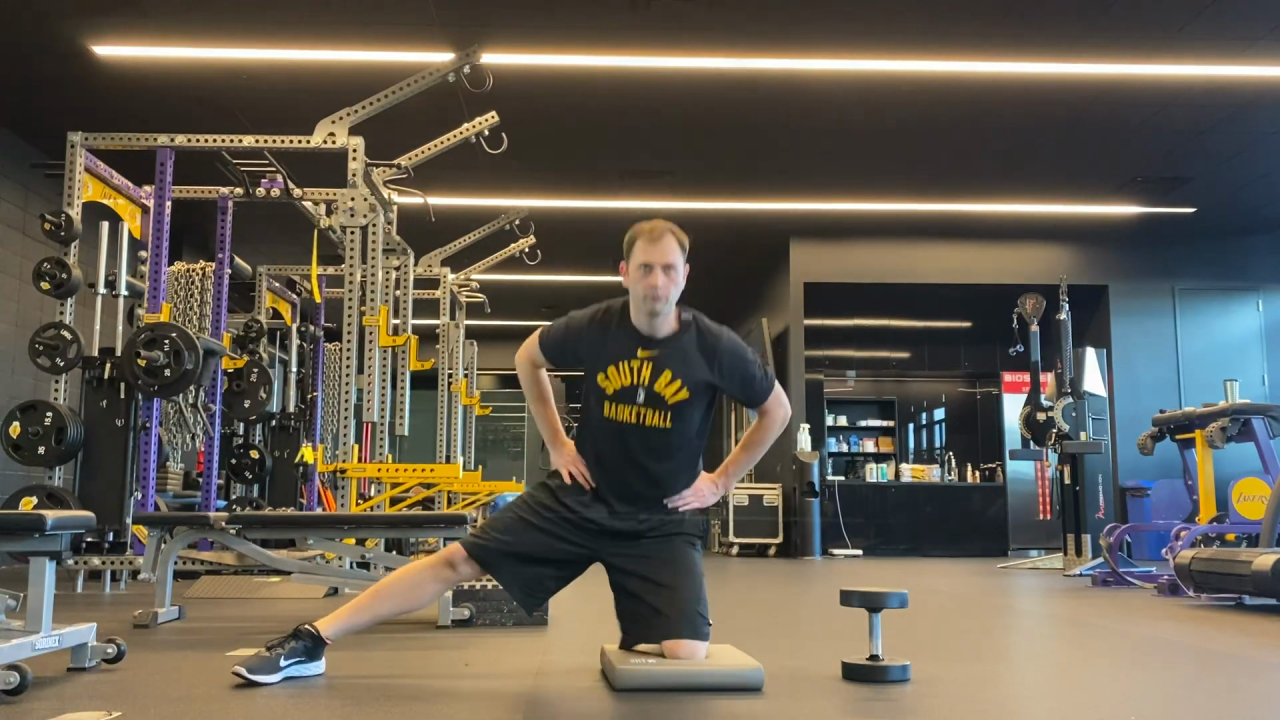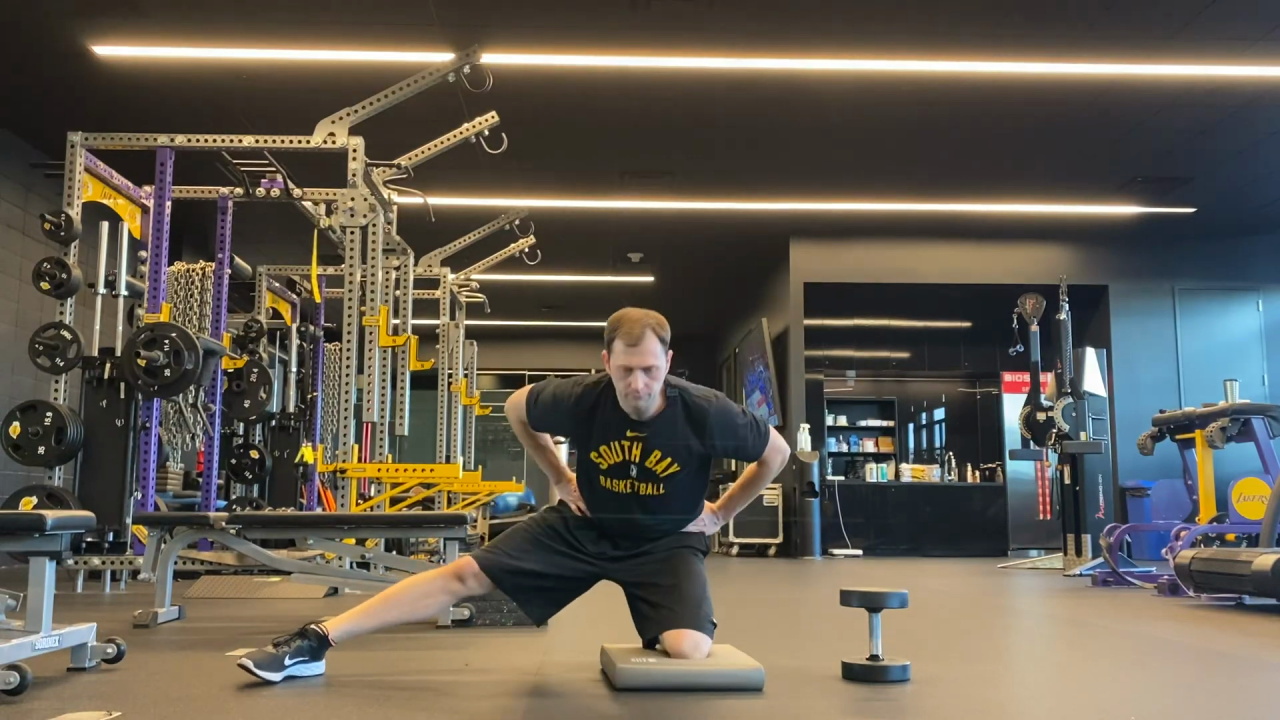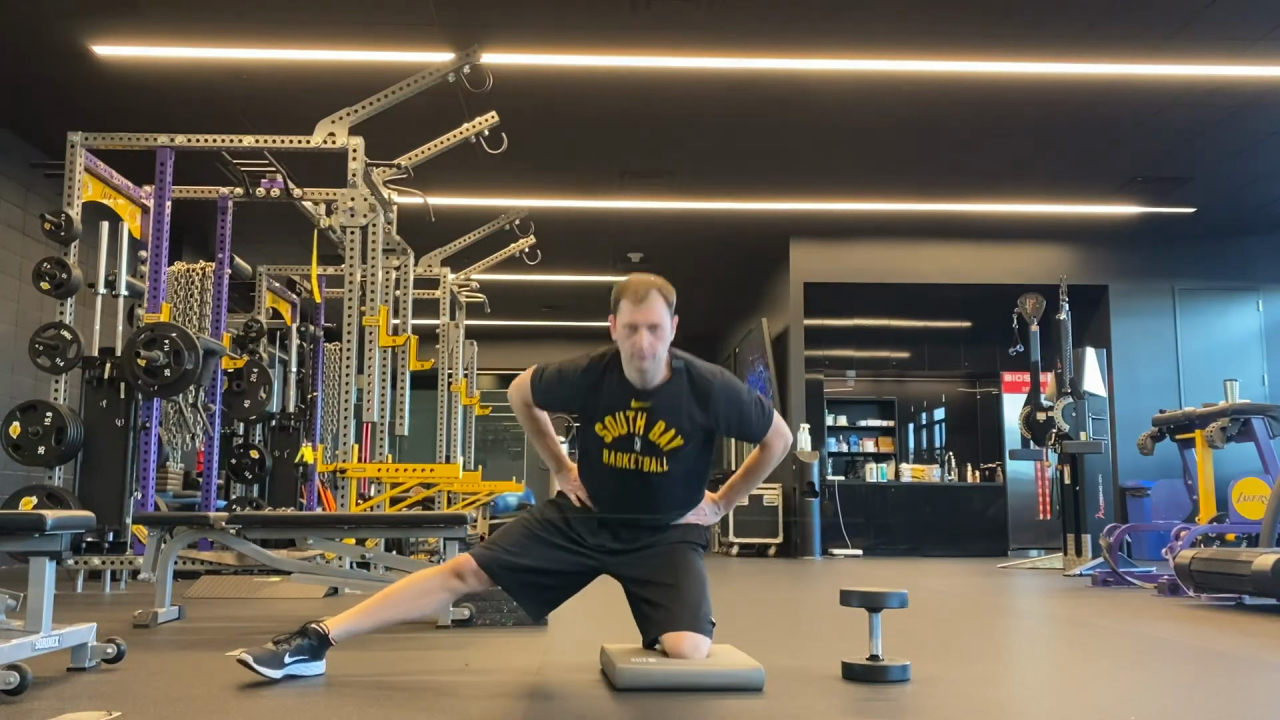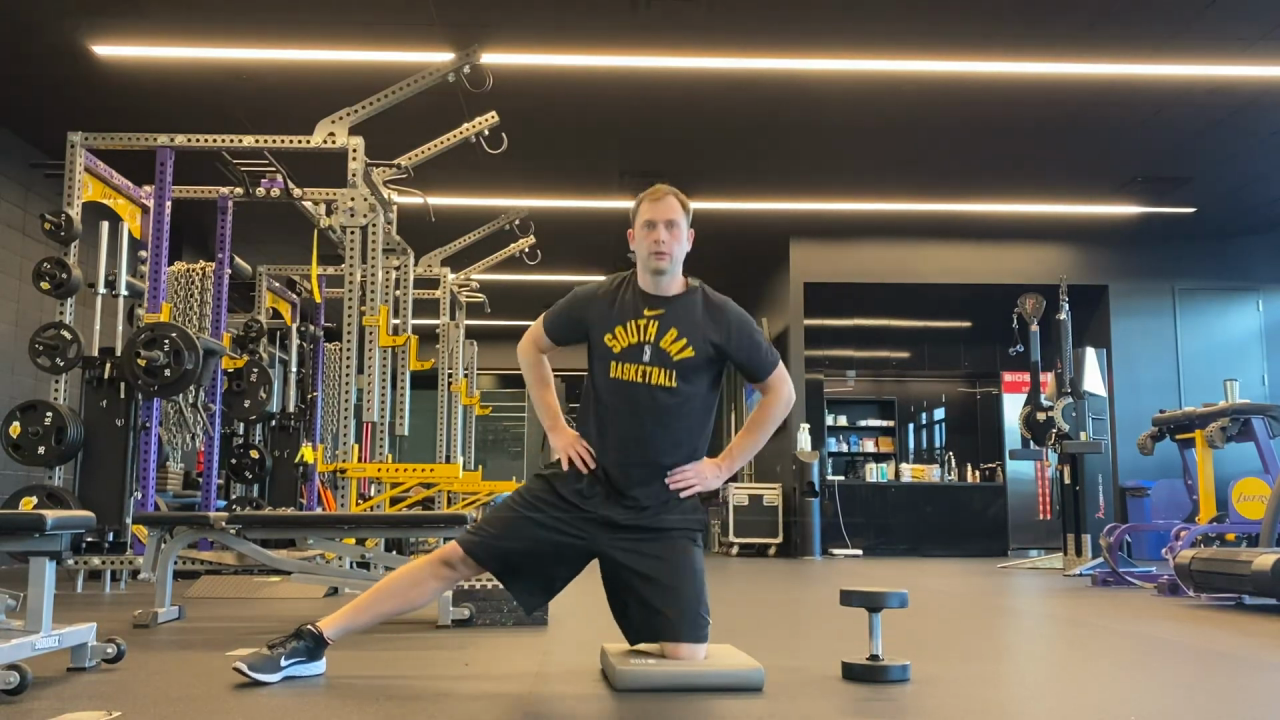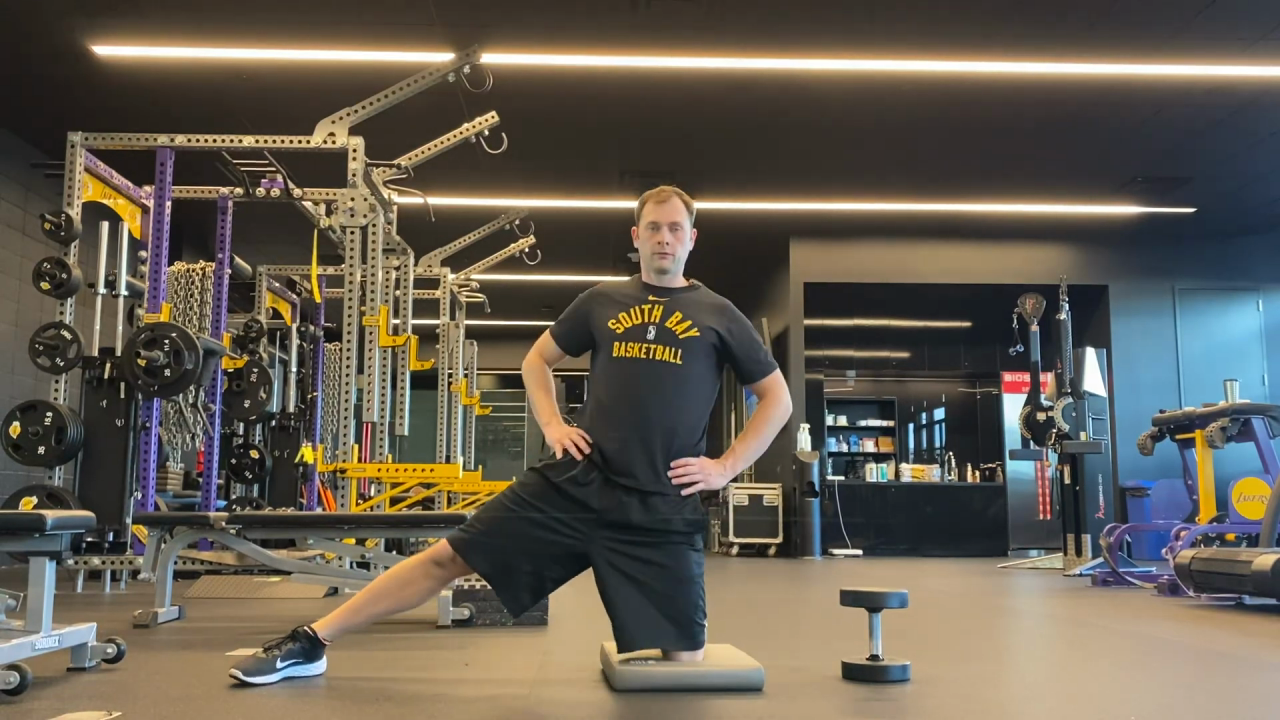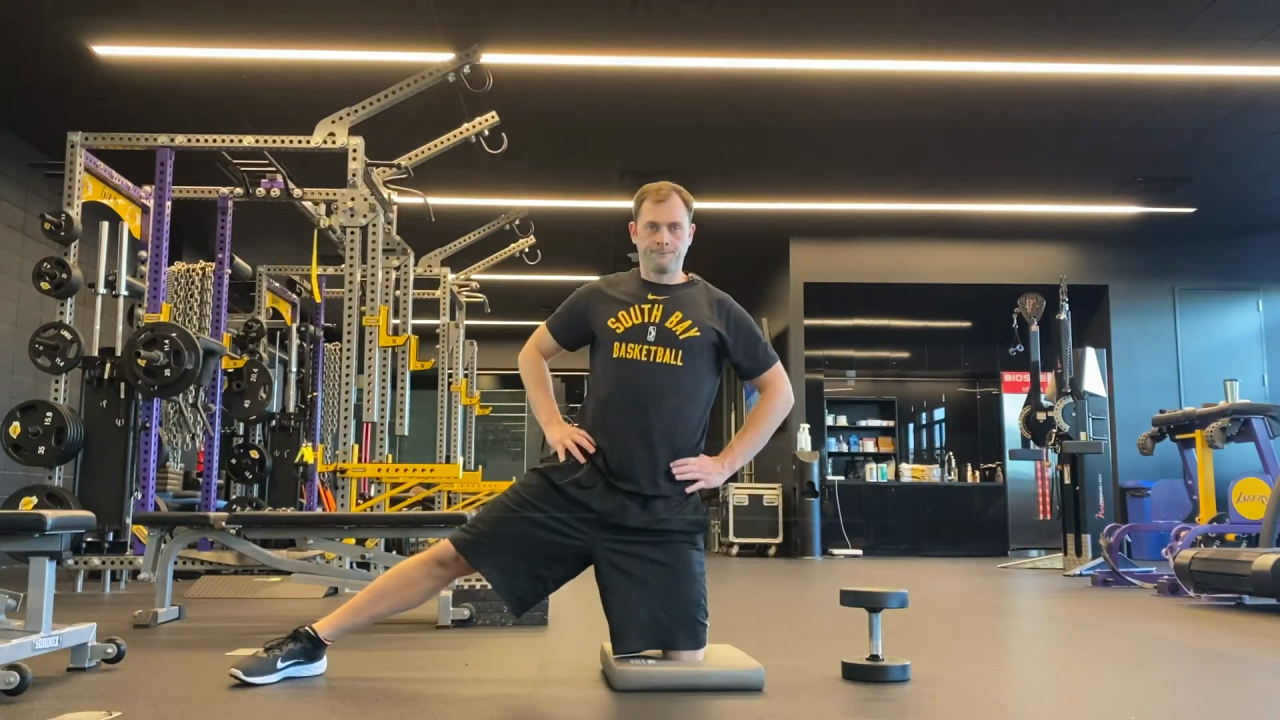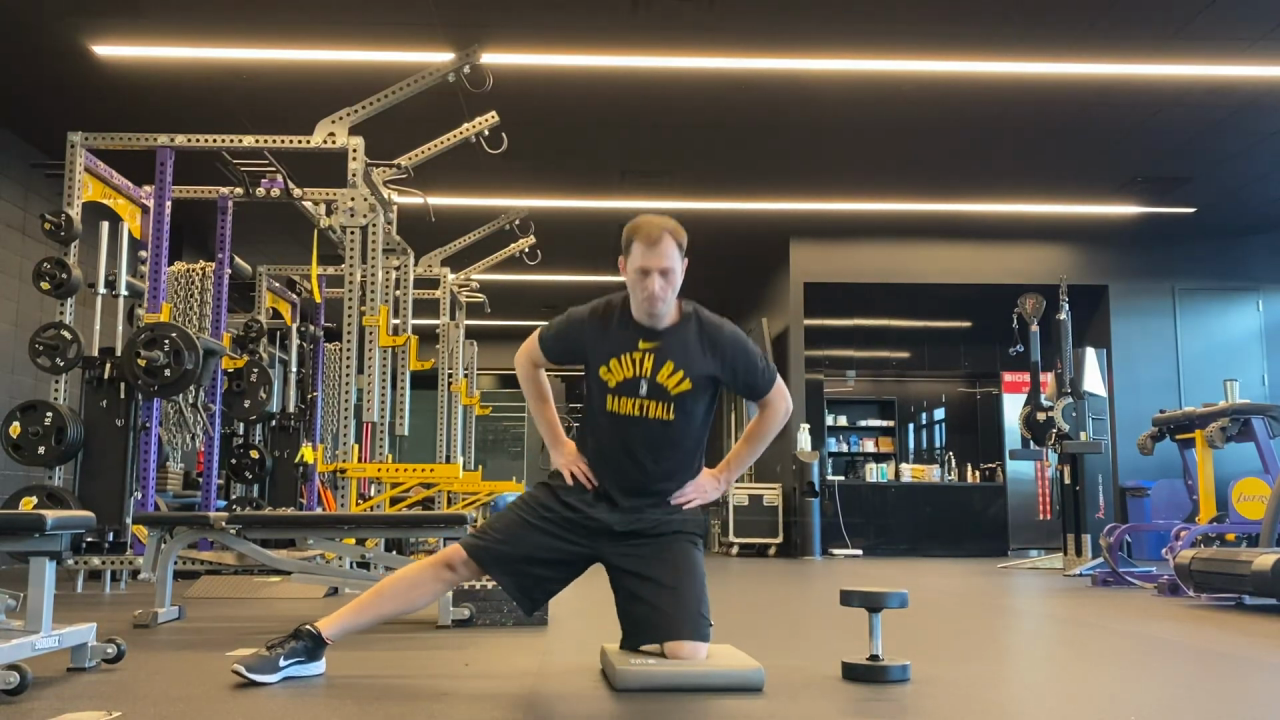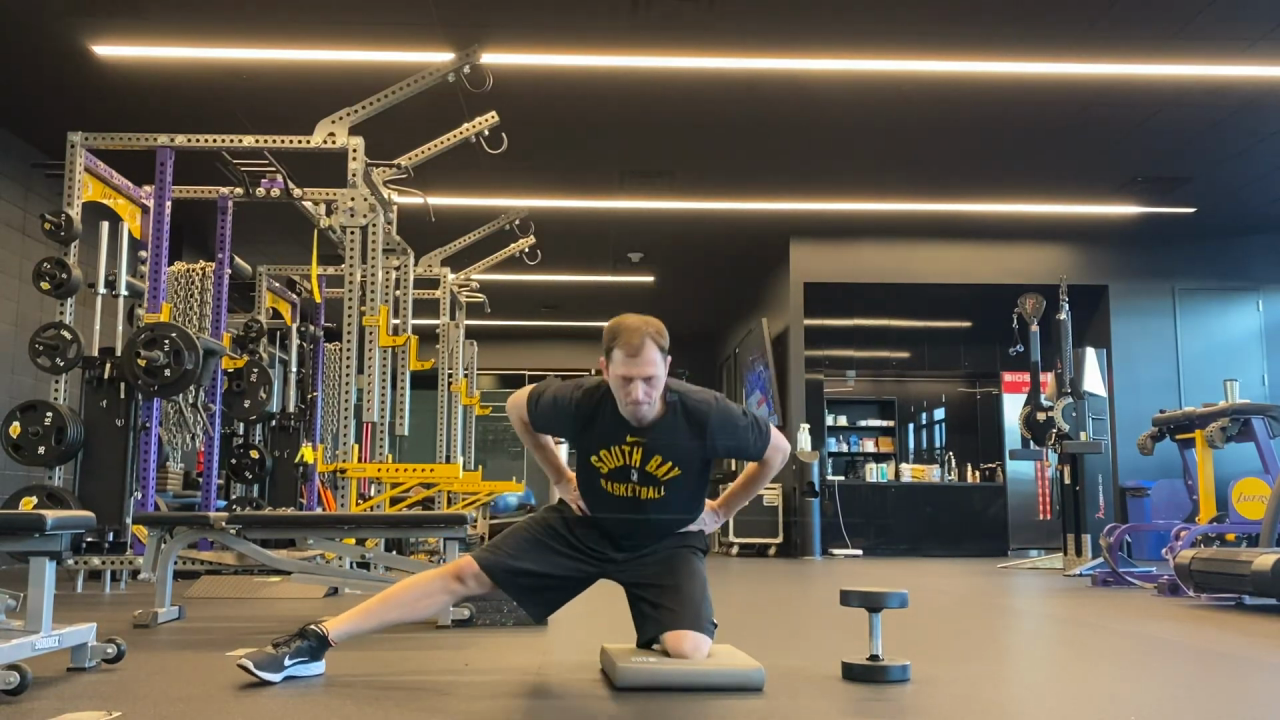
dt=0.3s
person 1, frame 1
left shoulder: (714, 346)
right shoulder: (592, 327)
left elbow: (777, 411)
right elbow: (528, 359)
left wrist: (721, 481)
right wrist: (557, 444)
left hip: (661, 517)
right hip: (581, 497)
left knee: (686, 657)
right knee: (457, 561)
left ankle: (672, 621)
right ankle: (312, 641)
person 1, frame 2
left shoulder: (705, 412)
right shoulder: (579, 401)
left elbow: (776, 453)
right elbow: (515, 408)
left wrist: (719, 514)
right wrist: (561, 480)
left hip: (667, 542)
right hip: (582, 526)
left knee: (690, 652)
right knee: (463, 575)
right ankle: (314, 642)
person 1, frame 3
left shoulder: (709, 389)
right shoulder: (585, 376)
left elbow: (779, 438)
right elbow: (519, 393)
left wrist: (721, 503)
right wrist: (561, 469)
left hip: (668, 535)
right hip: (583, 518)
left knee: (689, 652)
right knee: (462, 573)
left ankle: (636, 635)
right ankle: (314, 640)
person 1, frame 4
left shoulder: (719, 316)
right shoulder: (599, 299)
left elbow: (781, 392)
right elbow: (531, 347)
left wrist: (724, 466)
right wrist: (555, 428)
left hip: (663, 507)
right hip: (579, 486)
left knee: (685, 655)
right knee: (456, 559)
right ankle: (312, 641)
person 1, frame 5
left shoulder: (718, 315)
right shoulder: (604, 300)
left elbow: (778, 399)
right elbow: (537, 359)
left wrist: (727, 467)
right wrist: (551, 424)
left hip: (662, 504)
right hip: (576, 479)
left knee: (683, 658)
right knee: (447, 559)
right ankle: (309, 643)
person 1, frame 6
left shoulder: (718, 310)
right shoulder: (601, 295)
left elbow: (779, 391)
right elbow: (533, 353)
left wrist: (726, 464)
right wrist: (553, 425)
left hip: (663, 506)
right hip: (577, 481)
left knee: (684, 658)
right knee: (449, 558)
right ankle: (309, 643)
person 1, frame 7
left shoulder: (716, 339)
right shoulder: (592, 322)
left elbow: (778, 403)
right elbow: (527, 359)
left wrist: (723, 476)
right wrist: (557, 443)
left hip: (663, 516)
right hip: (583, 495)
left knee: (688, 659)
right knee: (457, 561)
left ankle: (648, 641)
right ankle: (313, 641)
person 1, frame 8
left shoulder: (705, 415)
right shoulder: (578, 404)
left elbow: (778, 450)
right elbow: (517, 406)
left wrist: (721, 511)
right wrist: (561, 479)
left hip: (667, 543)
right hip: (583, 526)
left knee: (690, 653)
right knee: (462, 574)
right ankle: (313, 641)
